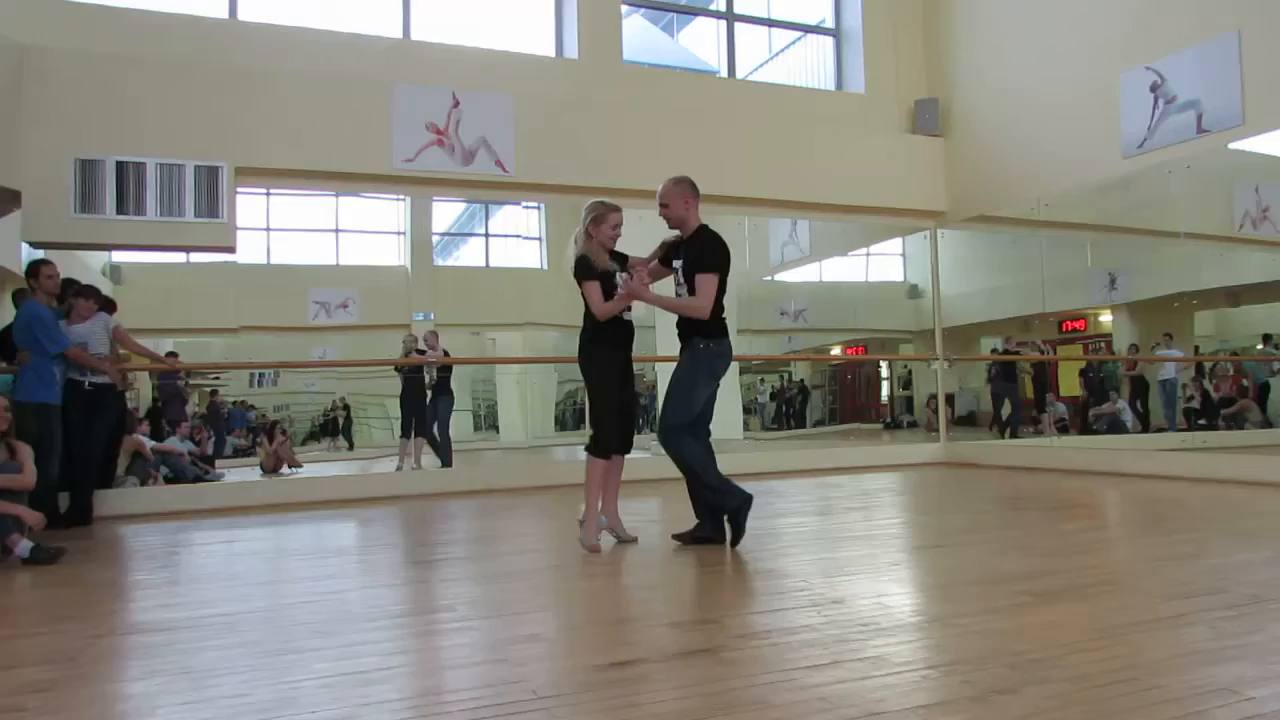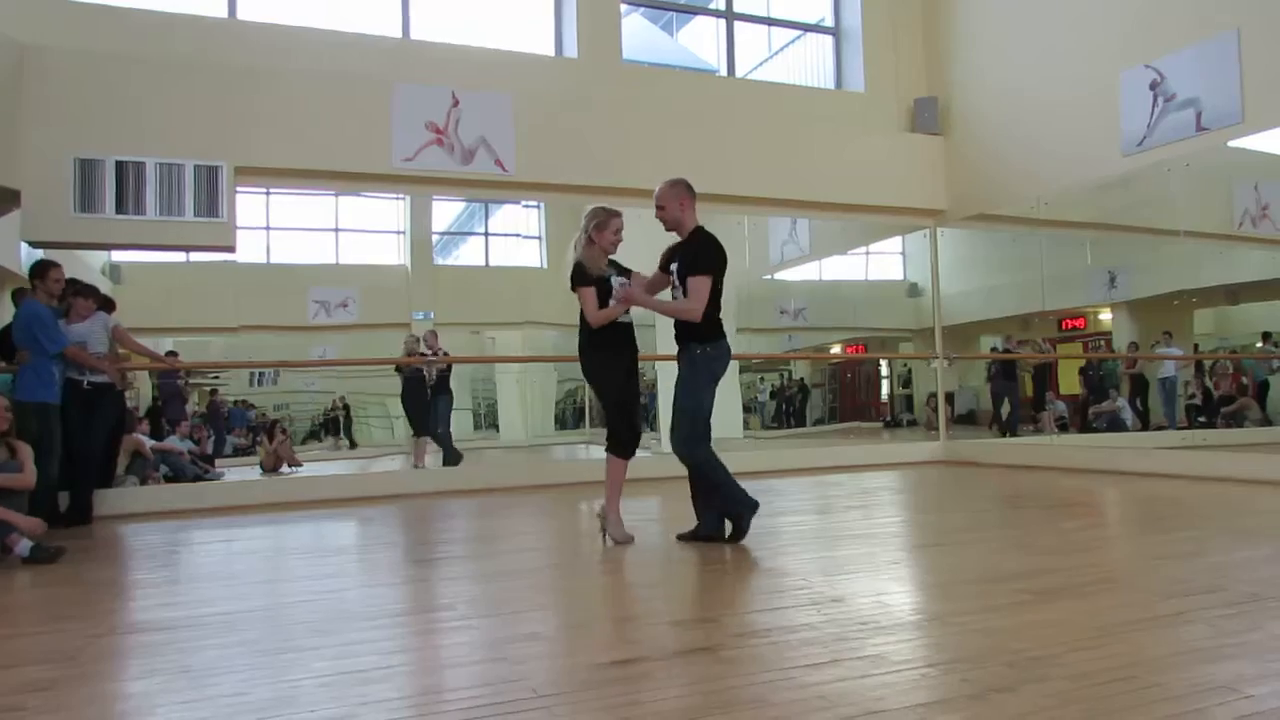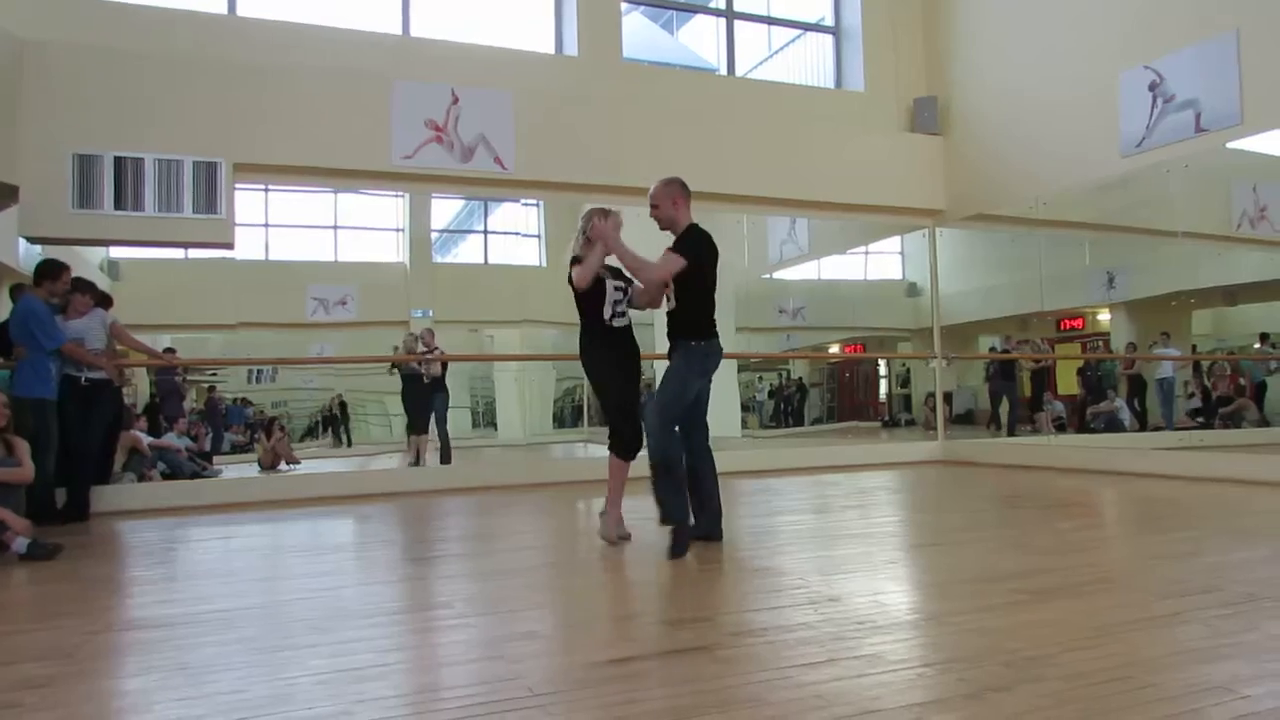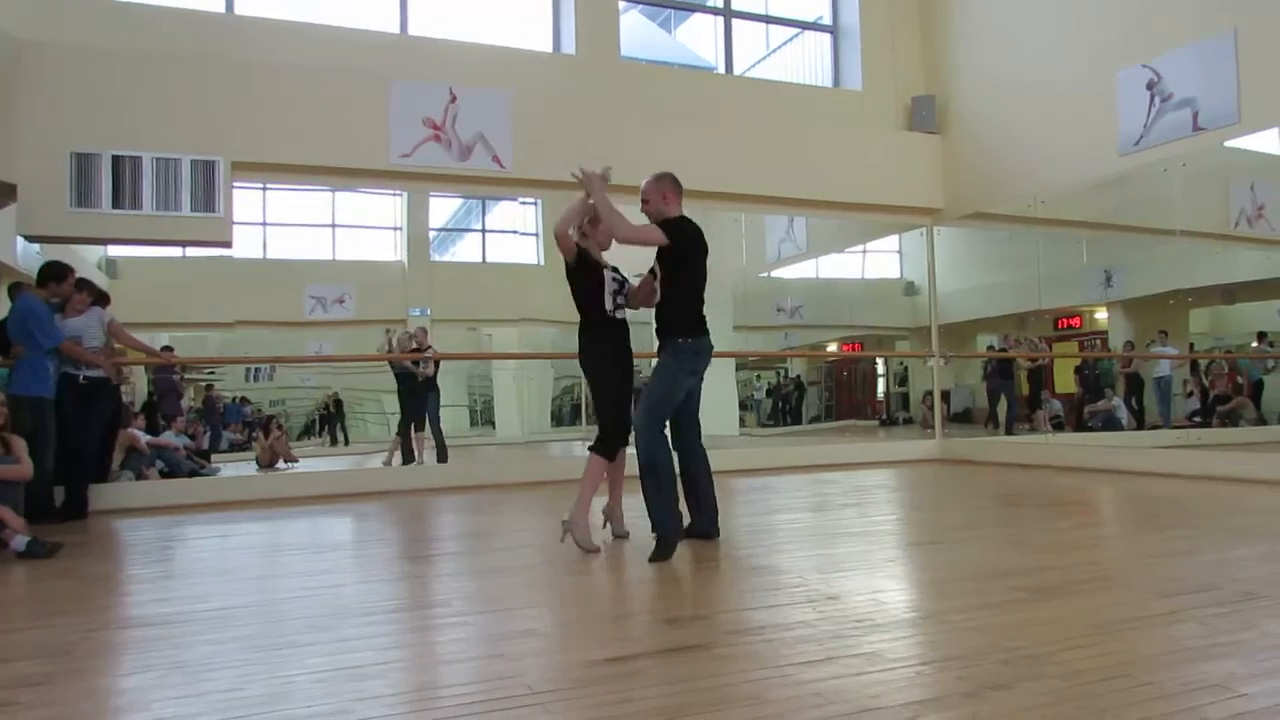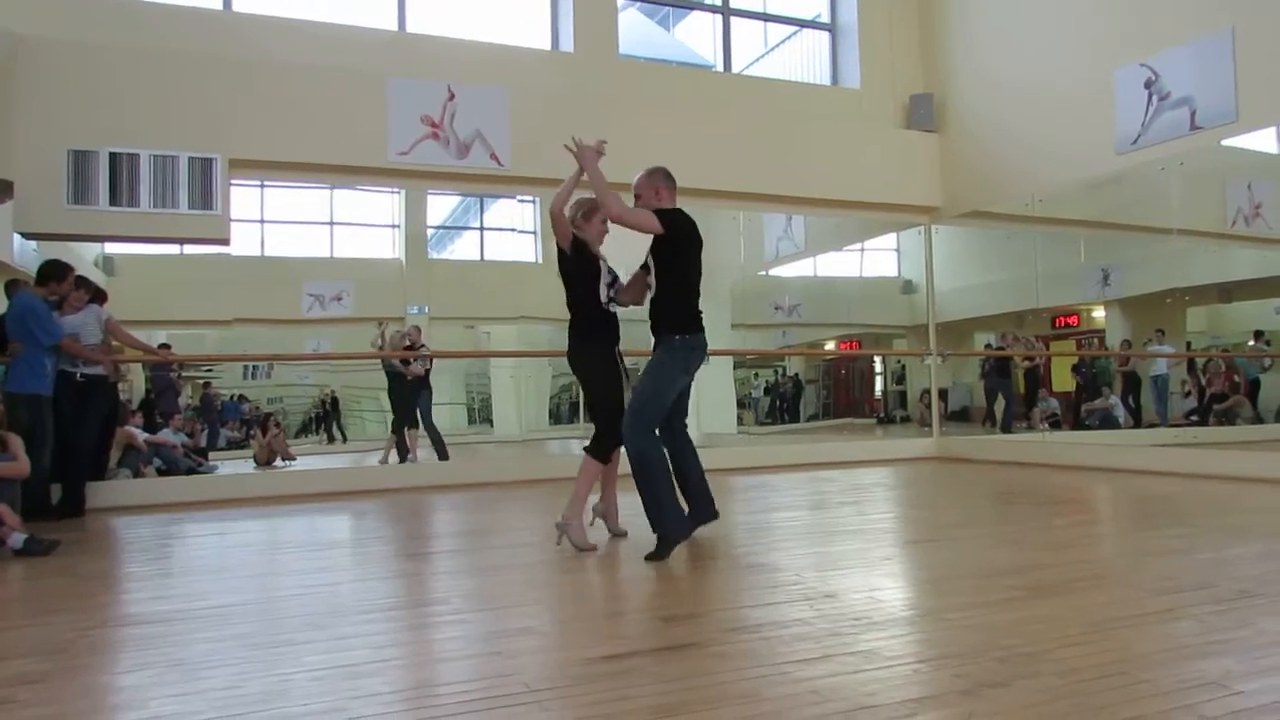
dt=0.2s
person 1, frame 1
left shoulder: (709, 245)
right shoulder: (679, 247)
left elbow: (702, 307)
right elbow: (643, 276)
left wrist: (648, 297)
left hip: (707, 348)
right hip: (696, 349)
left knee: (672, 430)
right knee: (692, 433)
left ankle: (732, 500)
right ankle: (709, 525)
person 1, frame 2
left shoulder: (705, 249)
right shoulder: (678, 251)
left elbow: (694, 310)
right elbow: (649, 287)
left wrist: (644, 298)
left hip: (705, 352)
right hip: (694, 353)
left knee: (686, 440)
right knee: (694, 437)
left ankle: (739, 503)
right ankle: (711, 523)
person 1, frame 3
left shoulder: (696, 240)
right shoulder: (680, 247)
left elbow: (650, 274)
right elbow: (648, 292)
left wrist: (612, 242)
left hip: (696, 349)
right hip: (690, 350)
left knee: (659, 422)
right knee: (693, 434)
left ankle: (678, 518)
right ankle: (708, 522)
person 1, frame 4
left shoulder: (682, 230)
right shoulder: (672, 243)
left elbow: (621, 232)
right elbow: (644, 295)
left wrist: (597, 191)
left hip: (686, 347)
right hip: (683, 347)
left knee: (647, 424)
right knee: (686, 434)
left ankle: (667, 526)
right ankle: (704, 521)
person 1, frame 5
left shoulder: (678, 223)
right shoulder: (664, 241)
left elbow: (616, 214)
right elbow: (632, 294)
left wrist: (590, 166)
left hip: (680, 343)
right hip: (676, 343)
left knee: (637, 426)
right knee: (671, 426)
left ankle: (670, 526)
right ankle: (699, 506)
person 2, frame 1
left shoulder: (614, 258)
right shoulder: (586, 262)
right elbow: (601, 310)
right wrist: (632, 294)
left hip: (619, 352)
right hip: (598, 353)
left knee: (623, 432)
right knee: (605, 431)
left ankle: (610, 514)
right ankle: (591, 516)
person 2, frame 2
left shoulder: (615, 268)
right shoulder: (583, 269)
right elbow: (594, 317)
right wrist: (625, 296)
left hip: (625, 355)
right hip: (599, 357)
left knee: (622, 433)
right knee: (627, 432)
left ankle: (612, 512)
right ankle: (610, 511)
person 2, frame 3
left shoulder: (617, 273)
right shoulder: (581, 265)
left elbow: (648, 301)
right elbow: (580, 281)
right wrist: (603, 238)
left hip: (627, 355)
right hip: (600, 358)
left knee: (628, 434)
right knee: (628, 433)
left ankle: (615, 511)
right ankle: (611, 511)
person 2, frame 4
left shoulder: (611, 270)
right shoulder: (578, 258)
left elbow: (639, 299)
right elbow: (559, 231)
right wrist: (588, 195)
left hip: (619, 352)
right hip: (597, 353)
left knee: (619, 431)
right knee: (612, 431)
left ankle: (614, 510)
right ankle: (577, 517)
person 2, frame 5
left shoulder: (598, 262)
right shoulder: (572, 251)
left elbow: (629, 298)
right elbow: (556, 210)
right wrist: (582, 169)
left hip: (606, 350)
right hip: (588, 351)
left knee: (614, 428)
right knee: (608, 431)
left ankle: (606, 504)
right ankle: (572, 517)
person 3, frame 1
left shoulder: (44, 310)
right shoulder: (37, 313)
left elbow: (61, 350)
right elbow: (71, 353)
left wrist: (101, 364)
right wrist: (106, 369)
left hip: (39, 395)
right hip: (38, 397)
left knee: (39, 459)
right knee: (46, 459)
left ankle: (42, 515)
right ankle: (44, 517)
person 3, frame 2
left shoulder: (42, 310)
right shoulder: (37, 312)
left elbow: (60, 350)
right elbow: (71, 352)
left wrist: (99, 362)
right wrist: (105, 367)
left hip: (38, 394)
right hip: (38, 396)
left knee: (39, 458)
right knee: (45, 459)
left ankle: (42, 514)
right ankle: (44, 516)
person 3, frame 3
left shoulder: (38, 305)
right shoulder: (34, 308)
left elbow: (56, 346)
right elbow: (67, 349)
left wrist: (96, 358)
right wrist: (102, 363)
left hip: (35, 390)
right hip: (35, 392)
left knee: (38, 454)
right knee: (42, 454)
left ankle: (40, 511)
right ankle: (41, 513)
person 3, frame 4
left shoulder: (34, 304)
right shoulder: (33, 307)
left elbow: (55, 344)
right elbow: (66, 348)
left wrist: (95, 357)
right wrist: (100, 361)
left hip: (33, 388)
right hip: (33, 391)
left knee: (35, 452)
right knee: (39, 453)
left ankle: (39, 510)
right ankle: (39, 511)
person 3, frame 5
left shoulder: (29, 300)
right shoulder: (32, 305)
left elbow: (53, 342)
right elbow: (66, 344)
right wrist: (101, 358)
left hip: (28, 386)
right hip: (30, 388)
left knee: (31, 450)
right knee: (37, 450)
left ankle: (33, 507)
right ankle: (35, 508)
person 4, frame 1
left shoulder: (103, 320)
right shoulder: (59, 327)
left elbow: (130, 343)
left wrist: (162, 359)
left hip: (106, 392)
right hip: (75, 392)
left knee: (94, 448)
right knee: (77, 448)
left ankle: (79, 509)
right ankle: (80, 508)
person 4, frame 2
left shoulder: (102, 320)
right shoulder: (58, 327)
left elbow: (129, 343)
left wrist: (161, 358)
left hip: (105, 391)
right hip: (74, 391)
left knee: (94, 448)
right knee: (76, 447)
left ankle: (79, 508)
right ankle: (79, 508)
person 4, frame 3
left shoulder: (99, 316)
right shoulder: (56, 323)
left elbow: (127, 339)
left wrist: (158, 355)
left hip: (103, 388)
right hip: (72, 387)
left knee: (90, 444)
right knee: (73, 443)
left ankle: (76, 504)
right ankle: (77, 504)
person 4, frame 4
left shoulder: (97, 314)
right shoulder: (54, 322)
left elbow: (124, 338)
left wrist: (157, 353)
left hip: (101, 386)
right hip: (70, 386)
left knee: (89, 442)
right knee: (71, 442)
left ankle: (74, 502)
right ankle: (75, 502)
person 4, frame 5
left shoulder: (95, 312)
left elbow: (121, 335)
left wrist: (154, 351)
left hip: (98, 383)
right hip: (66, 383)
left knee: (86, 440)
right knee: (68, 439)
left ankle: (71, 500)
right ankle: (72, 499)
